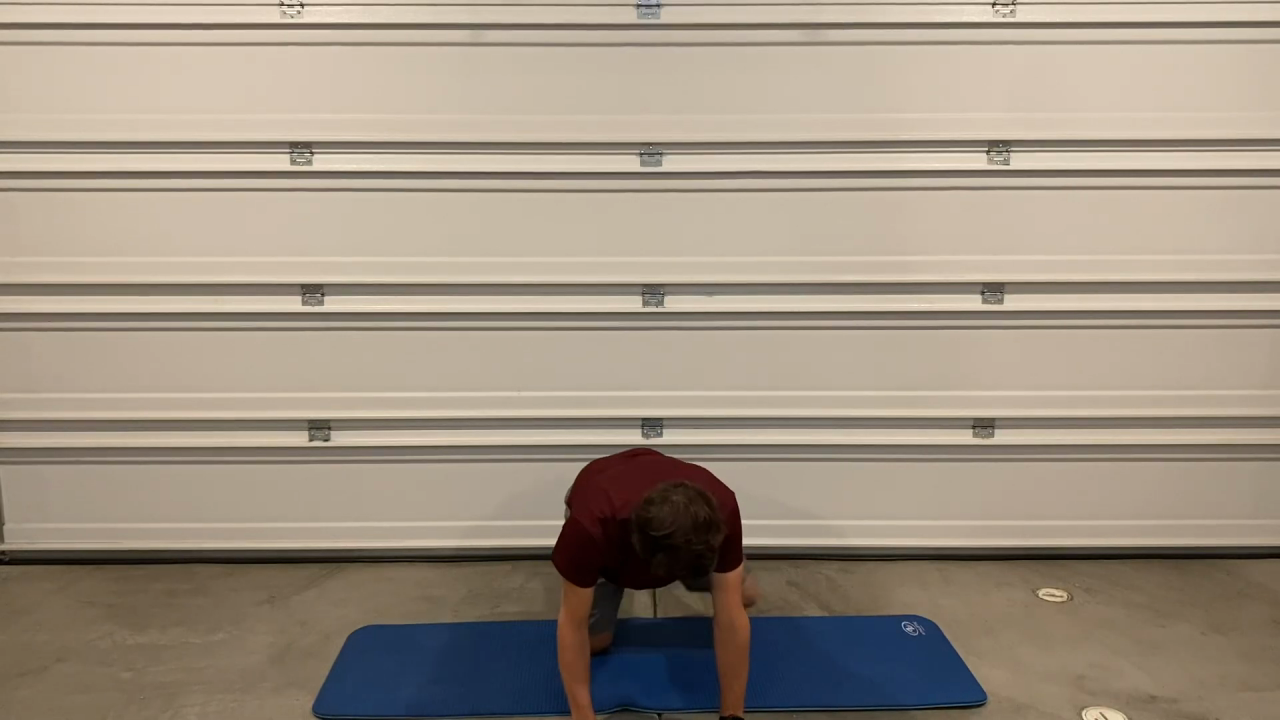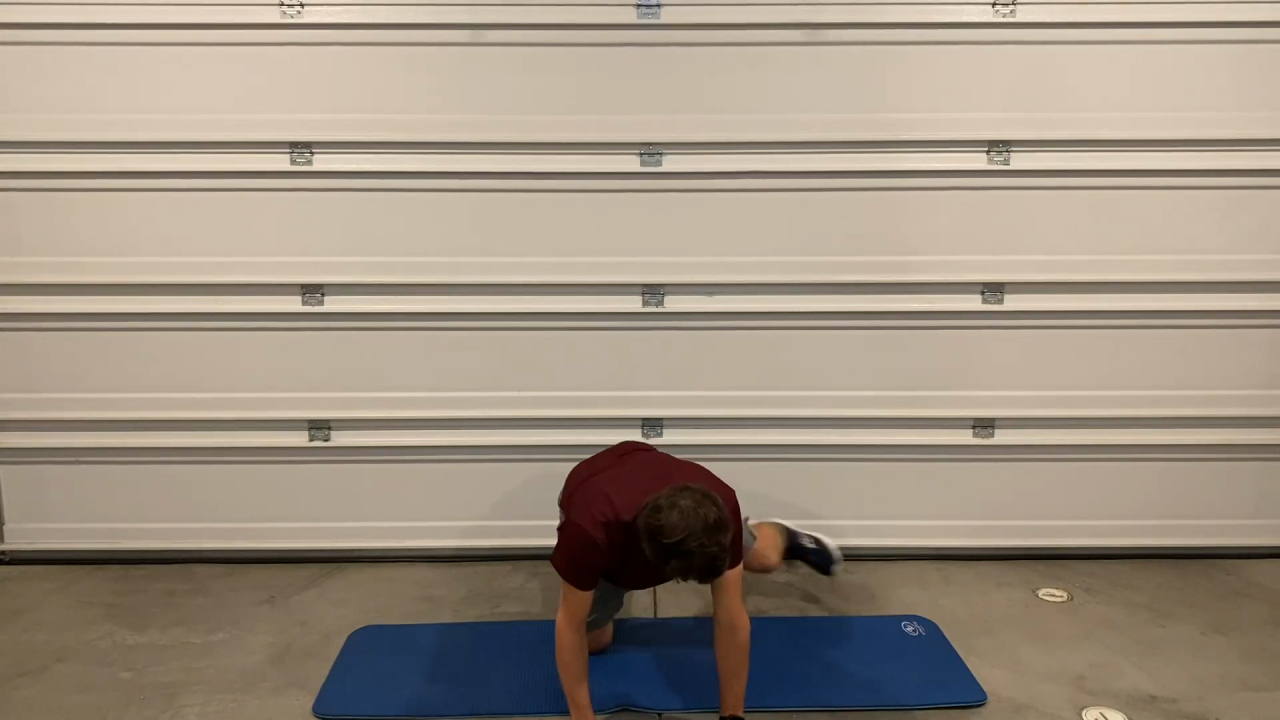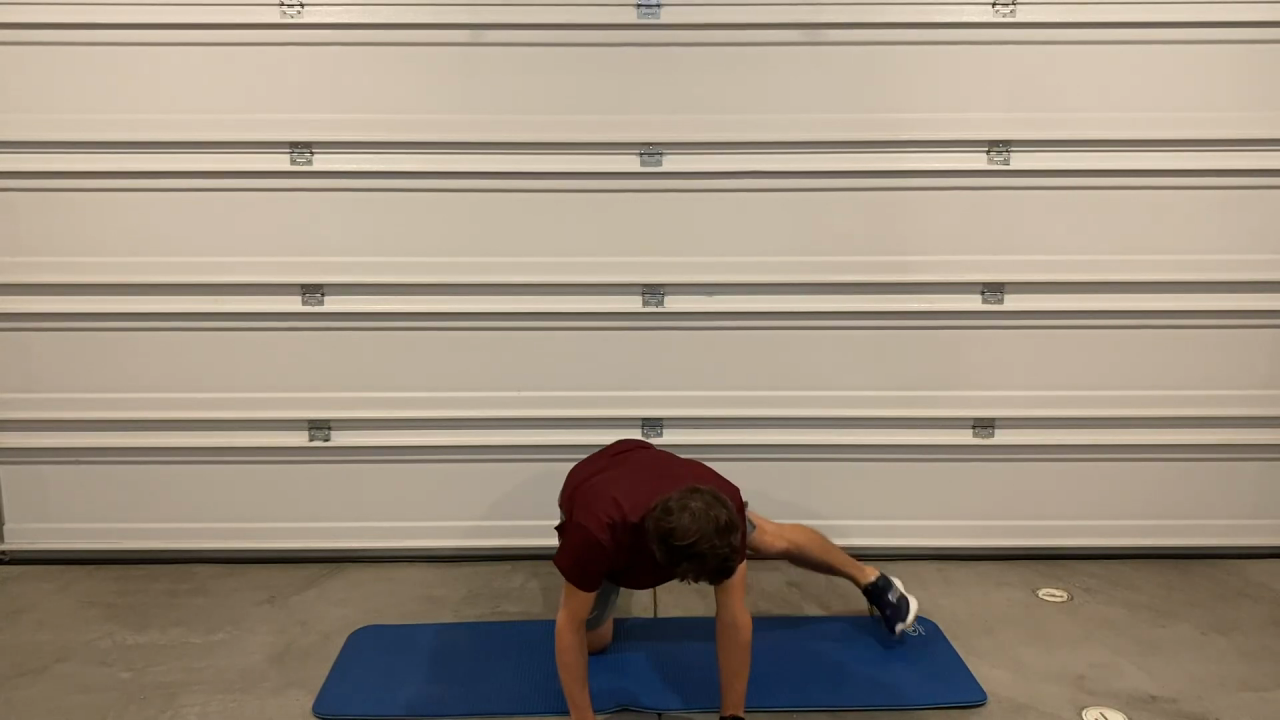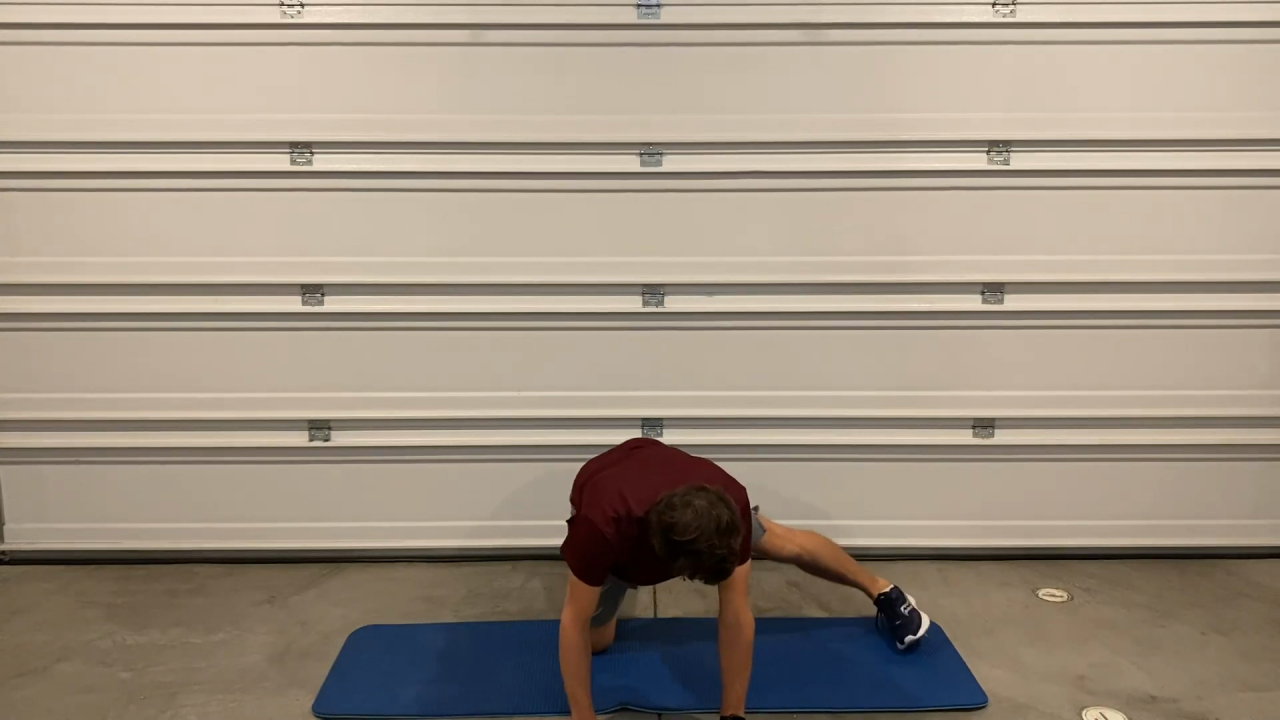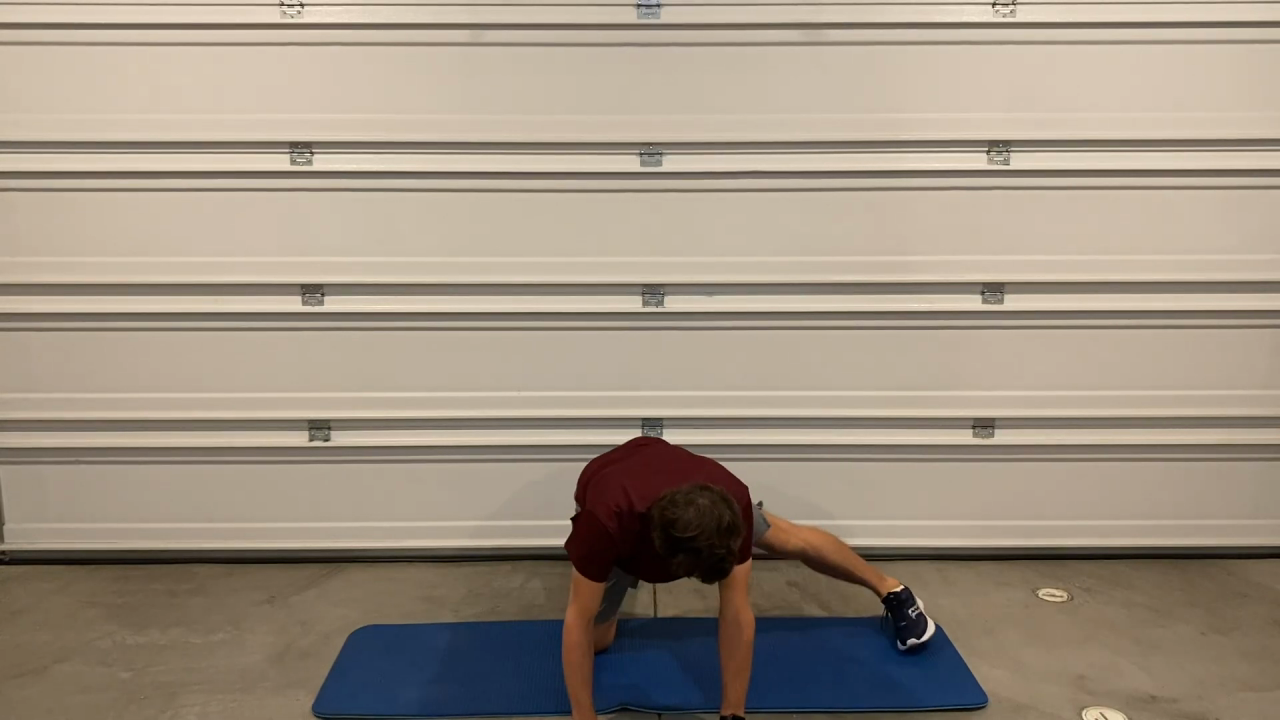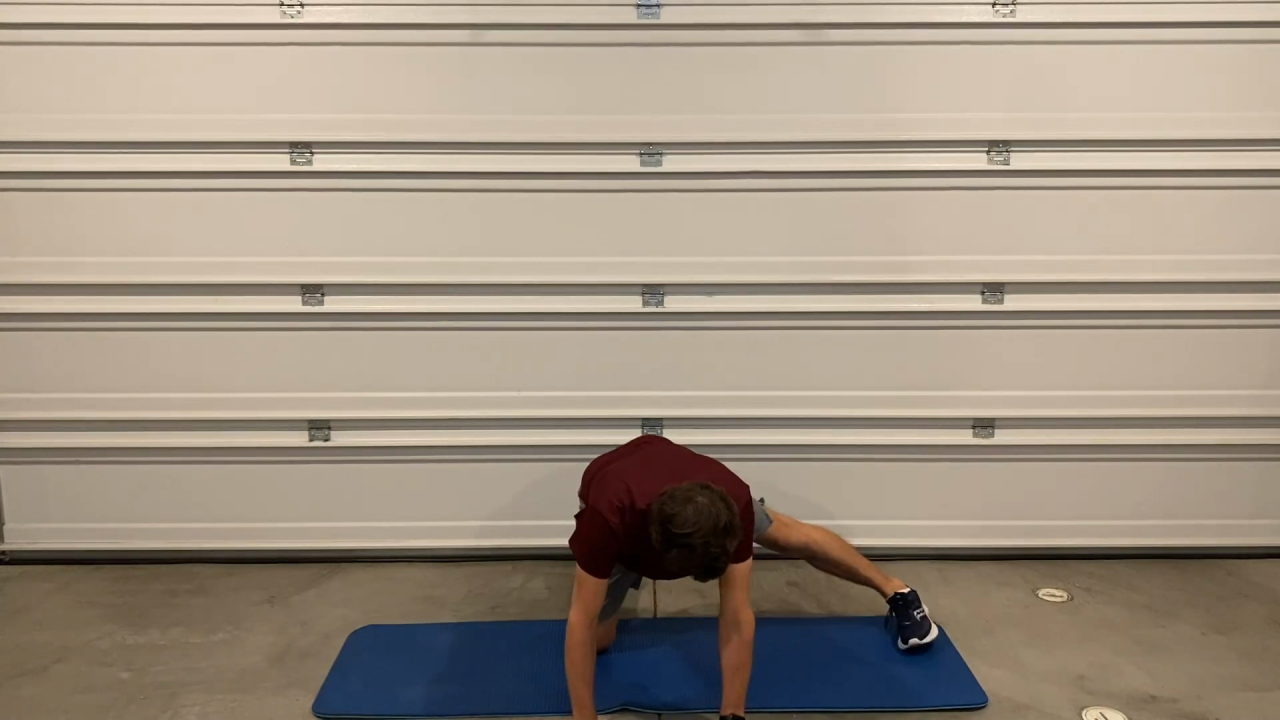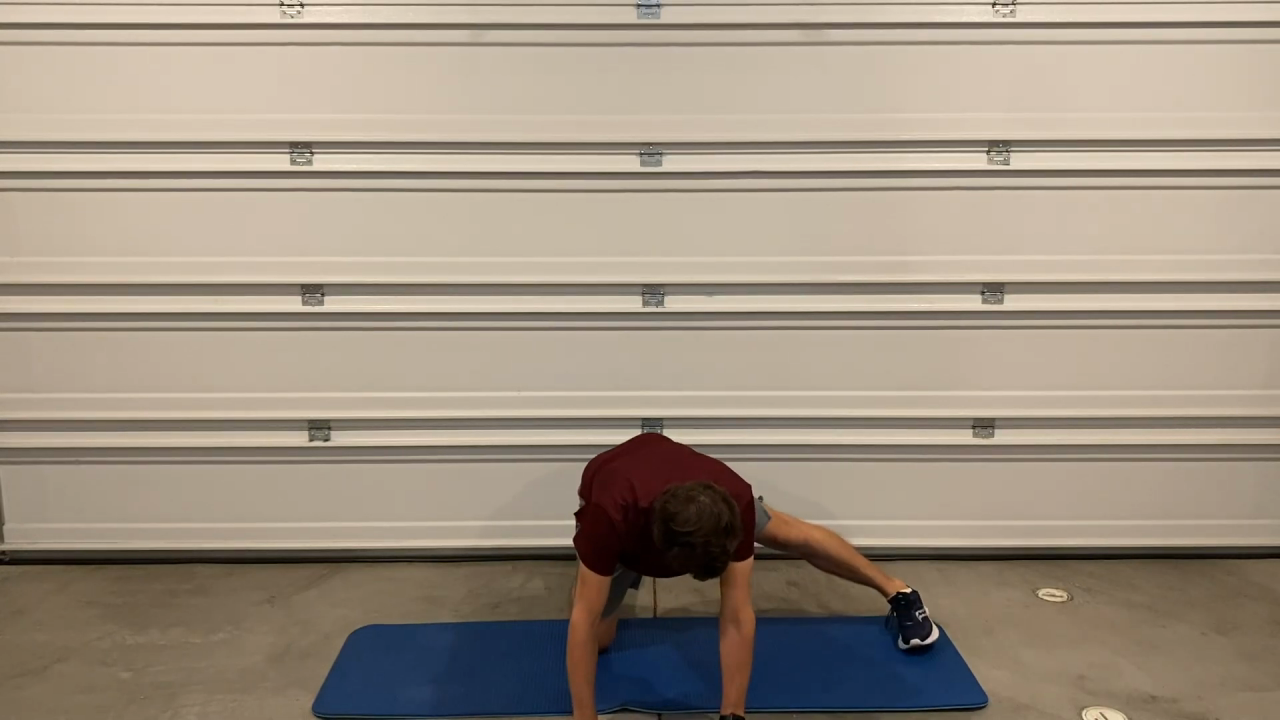
dt=0.2s
person 1, frame 1
left shoulder: (719, 509)
right shoulder: (592, 526)
left elbow: (730, 620)
right elbow: (572, 626)
left knee: (743, 597)
right knee: (596, 640)
person 1, frame 2
left shoulder: (719, 507)
right shoulder: (592, 530)
left elbow: (730, 618)
right elbow: (568, 625)
left knee: (764, 559)
right knee: (594, 639)
left ankle: (784, 538)
person 1, frame 3
left shoulder: (721, 505)
right shoulder: (597, 531)
left elbow: (733, 617)
right elbow: (569, 627)
left knee: (774, 542)
right knee: (594, 639)
left ankle: (868, 579)
person 1, frame 4
left shoulder: (726, 504)
right shoulder: (603, 524)
left elbow: (736, 617)
right elbow: (574, 625)
left hip: (663, 472)
left knee: (784, 544)
right knee: (596, 638)
left ankle: (881, 591)
person 1, frame 5
left shoulder: (730, 503)
right shoulder: (607, 520)
left elbow: (736, 616)
right elbow: (578, 622)
left hip: (671, 472)
left knee: (788, 540)
right knee: (597, 637)
left ankle: (891, 590)
person 1, frame 6
left shoulder: (732, 502)
right shoulder: (610, 517)
left elbow: (736, 615)
right elbow: (582, 621)
left hip: (682, 477)
right hip: (621, 507)
left knee: (791, 536)
right knee: (599, 636)
left ankle: (895, 591)
person 1, frame 7
left shoulder: (734, 501)
right shoulder: (612, 514)
left elbow: (737, 614)
right elbow: (584, 621)
left hip: (679, 474)
right hip: (619, 503)
left knee: (788, 533)
right knee: (599, 635)
left ankle: (897, 592)
